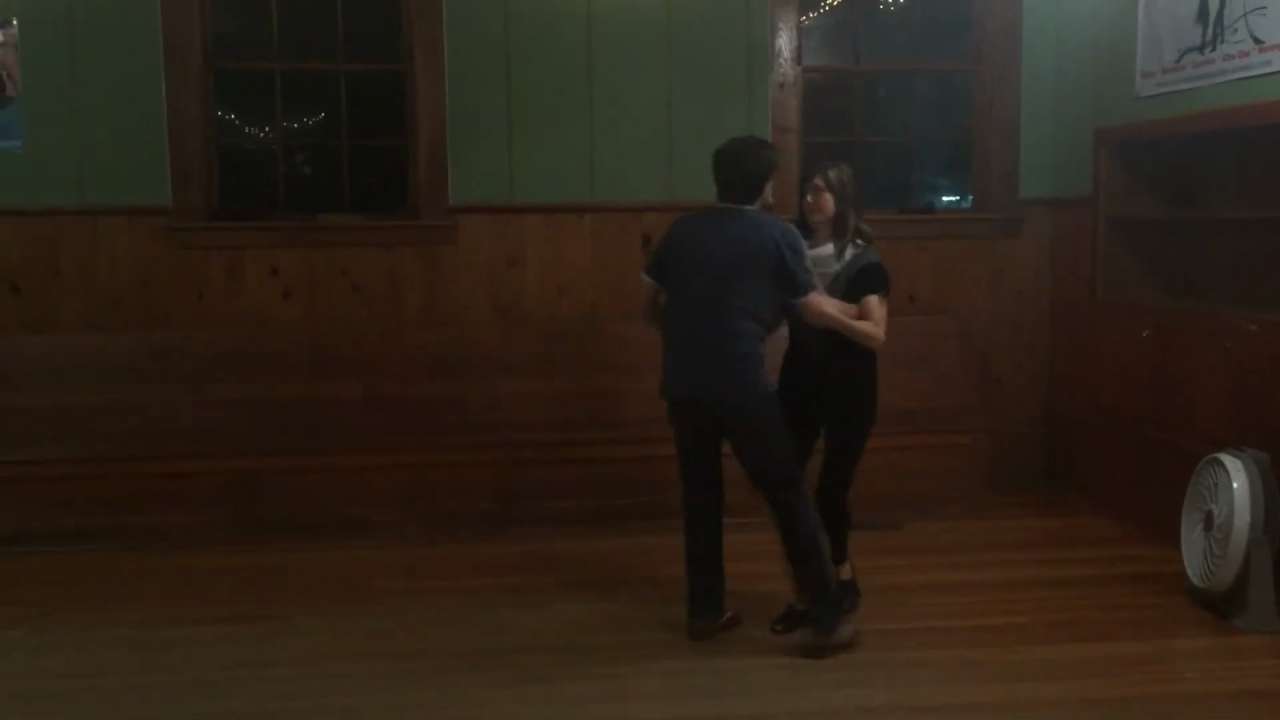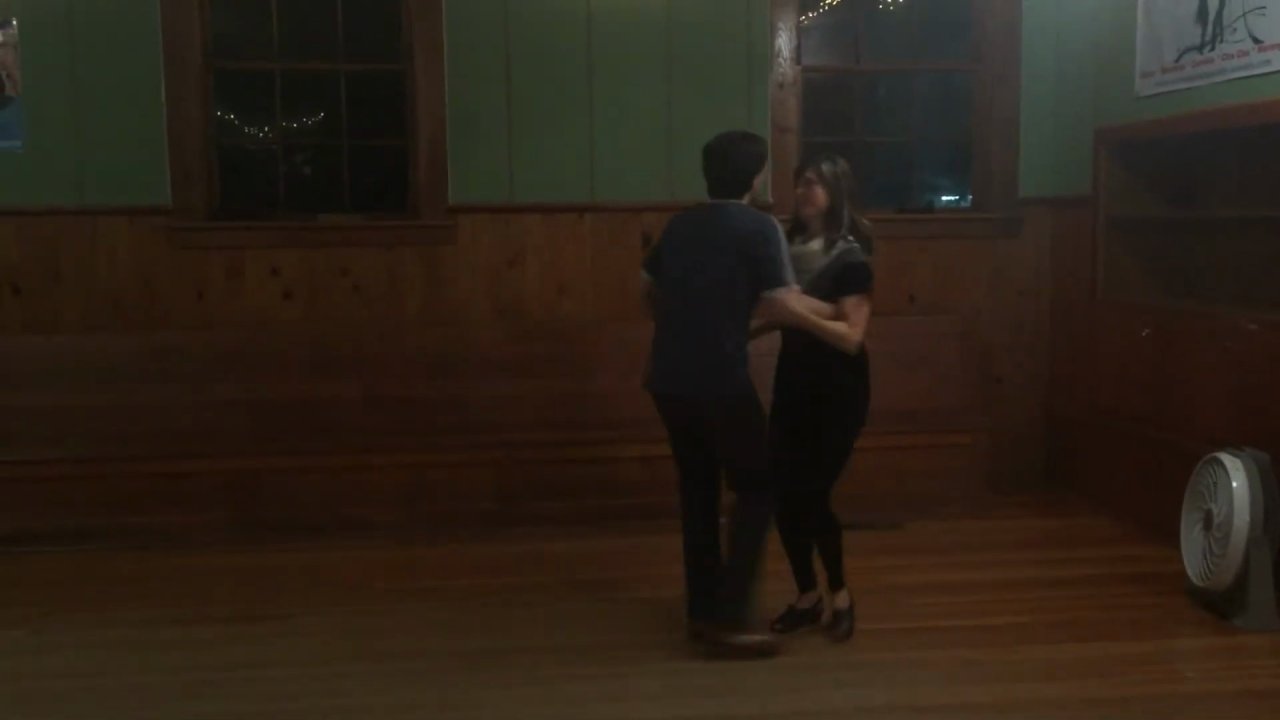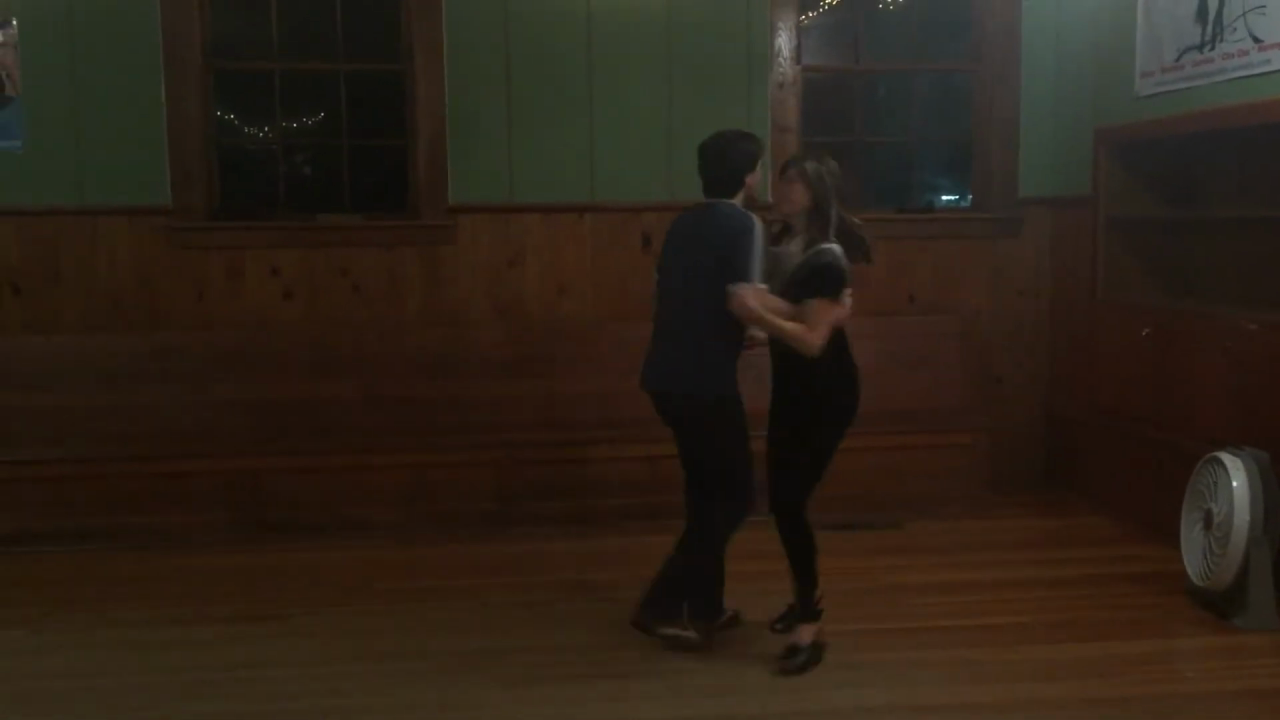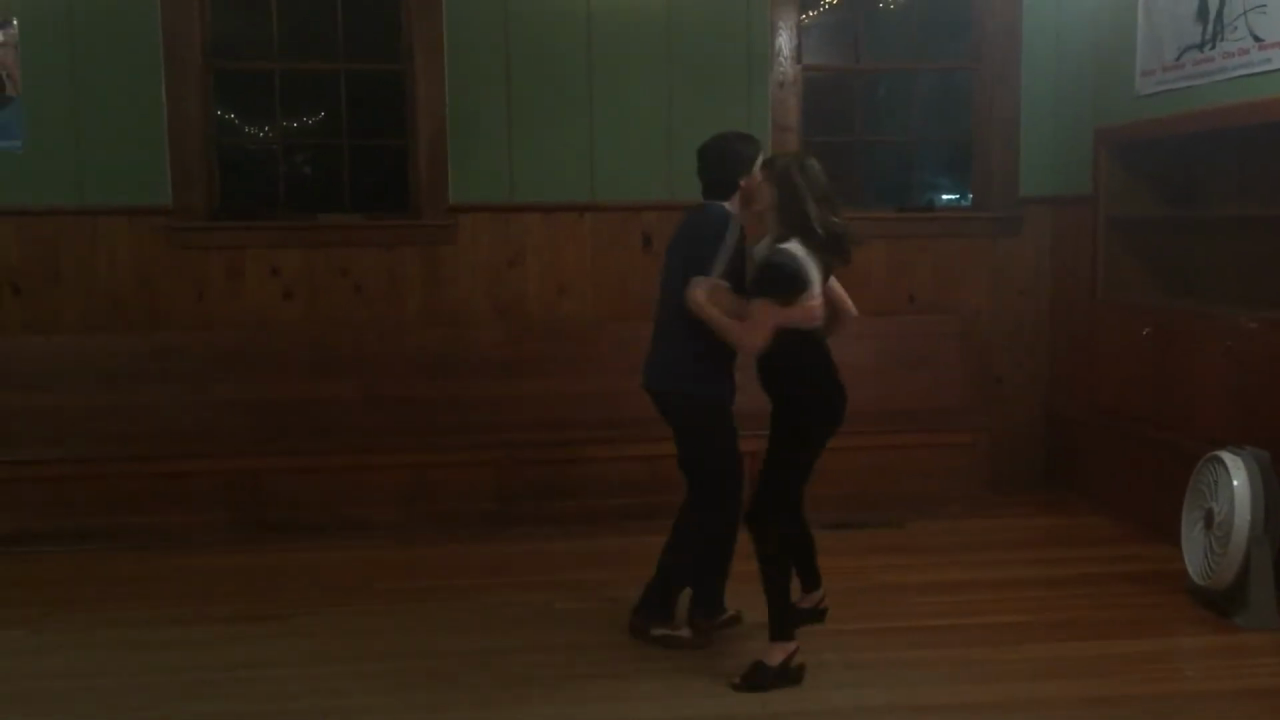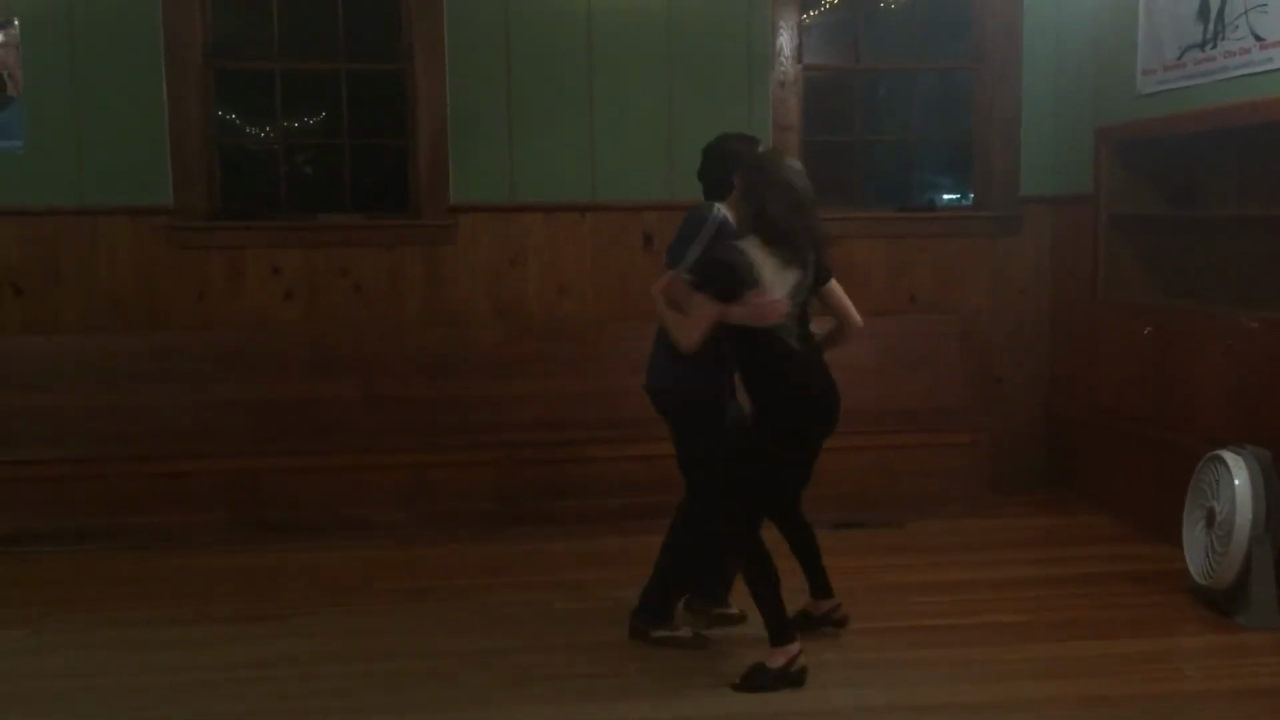
dt=0.1s
person 1, frame 1
left shoulder: (684, 229)
right shoulder: (779, 235)
left elbow: (652, 305)
right elbow: (816, 311)
right wrist: (859, 312)
left hip: (683, 385)
right hip: (741, 387)
left knee: (701, 494)
right knee: (788, 494)
left ankle: (705, 611)
right ankle: (827, 620)
person 1, frame 2
left shoulder: (681, 225)
right shoulder: (759, 228)
left elbow: (651, 295)
right elbow: (785, 308)
right wrist: (839, 311)
left hip: (667, 379)
right hip: (721, 382)
left knee: (698, 492)
right knee: (756, 491)
left ankle: (705, 610)
right ankle: (727, 619)
person 1, frame 3
left shoulder: (686, 222)
right shoulder: (742, 226)
left hip: (665, 375)
right hip: (698, 382)
left knee: (707, 490)
right knee: (732, 492)
left ankle: (704, 608)
right ankle: (662, 610)
person 1, frame 4
left shoulder: (700, 222)
right shoulder: (722, 226)
left wrist: (768, 317)
right wrist: (794, 314)
left hip: (674, 374)
right hip: (695, 381)
left knee: (715, 490)
right knee: (717, 493)
left ankle: (707, 605)
right ankle: (653, 612)
person 1, frame 5
left shoulder: (713, 223)
right shoulder: (713, 224)
right wrist: (756, 313)
left hip: (701, 378)
right hip: (688, 382)
left knee: (723, 480)
right knee: (709, 489)
left ankle: (713, 597)
right ankle: (653, 615)
person 2, frame 1
left shoulder: (864, 263)
left elbow: (876, 335)
left hip: (848, 390)
right hip: (798, 383)
left knee: (831, 491)
left ankle: (842, 566)
right ankle: (806, 596)
person 2, frame 2
left shoulder: (850, 259)
right shoulder: (789, 248)
left elbow: (852, 338)
left wrist: (800, 314)
right wrist: (751, 330)
left hip: (840, 391)
right hip: (794, 383)
left knee: (810, 495)
right knee: (782, 490)
left ankle: (839, 595)
right ankle: (806, 596)
person 2, frame 3
left shoulder: (823, 261)
right shoulder: (790, 249)
left elbow: (812, 341)
left wrist: (759, 311)
right wrist: (765, 319)
left hip: (825, 394)
right hip: (794, 391)
left knee: (788, 499)
right knee: (785, 492)
left ankle: (809, 629)
right ankle: (806, 598)
person 2, frame 4
left shoulder: (780, 262)
right shoulder: (802, 254)
left elbow: (752, 341)
right elbow: (847, 313)
left wrist: (706, 305)
left hip: (808, 401)
right hip: (804, 394)
left knee: (764, 512)
right knee: (782, 502)
left ankle: (783, 649)
right ankle: (811, 596)
person 2, frame 5
left shoulder: (729, 258)
right shoulder: (807, 253)
left elbow: (688, 338)
right elbow: (852, 323)
left wrist: (668, 296)
left hip: (780, 404)
right hip: (819, 395)
left knee: (741, 521)
right knee: (784, 503)
left ankle: (785, 654)
right ankle: (825, 601)
